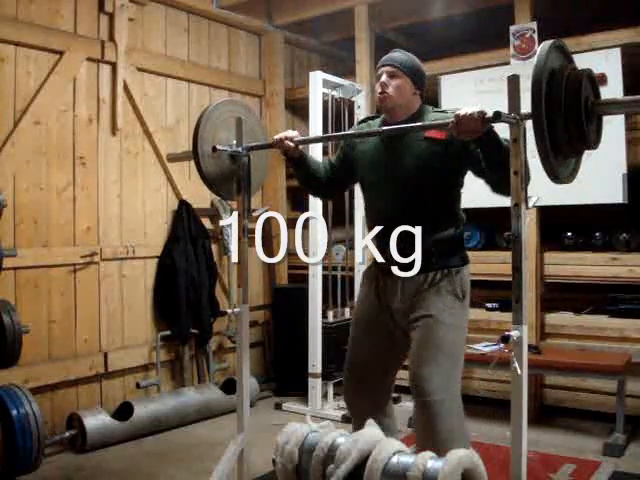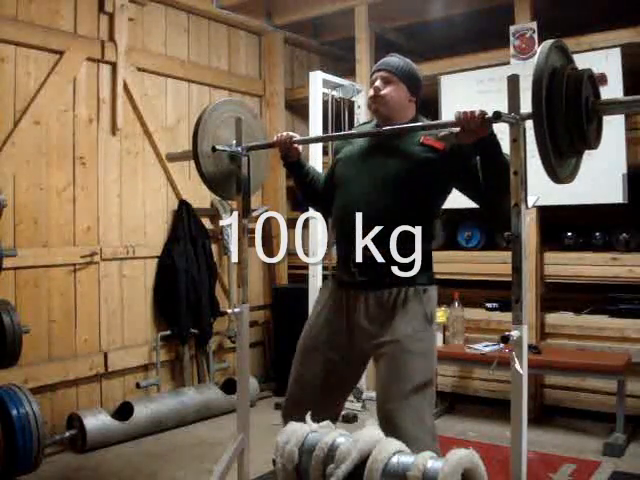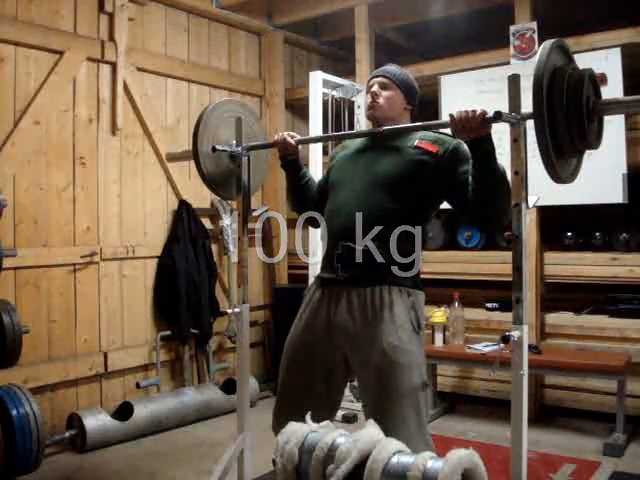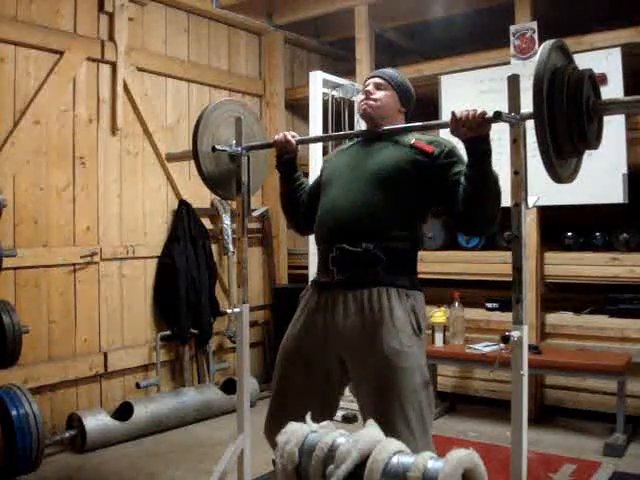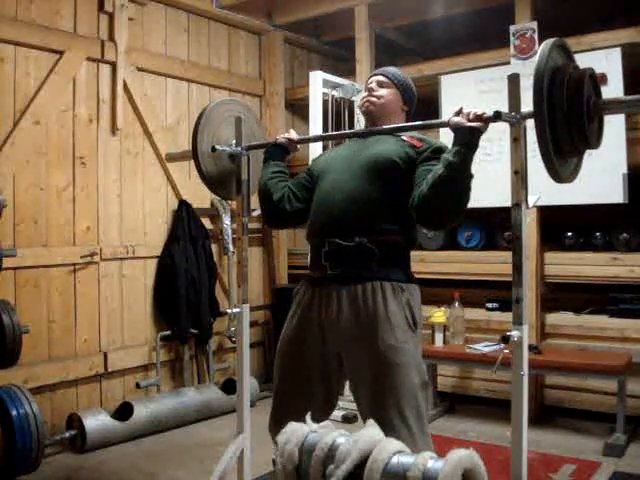
dt=0.5s
person 1, frame 1
left shoulder: (451, 130)
right shoulder: (362, 135)
left elbow: (510, 182)
right elbow: (328, 185)
left wrist: (484, 136)
right wrist: (295, 156)
left hip: (438, 278)
right hip: (381, 276)
left knee: (434, 394)
right knee: (363, 389)
person 1, frame 2
left shoulder: (443, 141)
right shoulder: (349, 142)
left elbow: (498, 203)
left wrist: (484, 141)
right wrist: (293, 161)
left hip: (402, 295)
right hip: (341, 291)
left knee: (404, 424)
right knee: (302, 413)
person 1, frame 3
left shoulder: (437, 148)
right shoulder: (346, 151)
left elbow: (490, 214)
right elbow: (313, 208)
left wrist: (480, 145)
right wrist: (291, 162)
left hip: (387, 299)
right hip: (323, 295)
left knee: (401, 438)
right knee: (293, 425)
person 1, frame 4
left shoulder: (430, 151)
right shoulder: (339, 157)
left elbow: (477, 219)
right elbow: (304, 219)
left wrist: (477, 147)
right wrist: (287, 164)
left hip: (385, 301)
right hip: (321, 298)
left knee: (402, 442)
right knee: (285, 427)
person 1, frame 5
left shoulder: (420, 149)
right shoulder: (330, 155)
left elbow: (437, 210)
right elbow: (279, 210)
left wrist: (464, 143)
right wrist: (275, 156)
left hip: (378, 294)
right hip: (314, 294)
left knee: (399, 435)
right knee: (289, 427)
